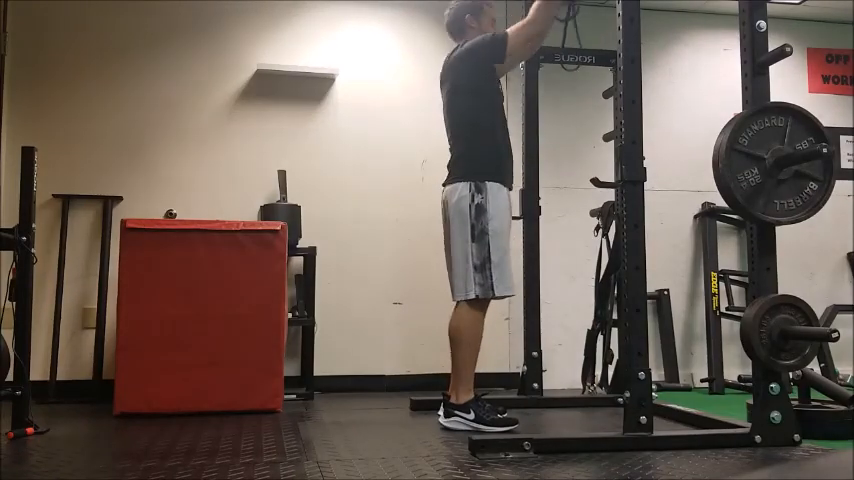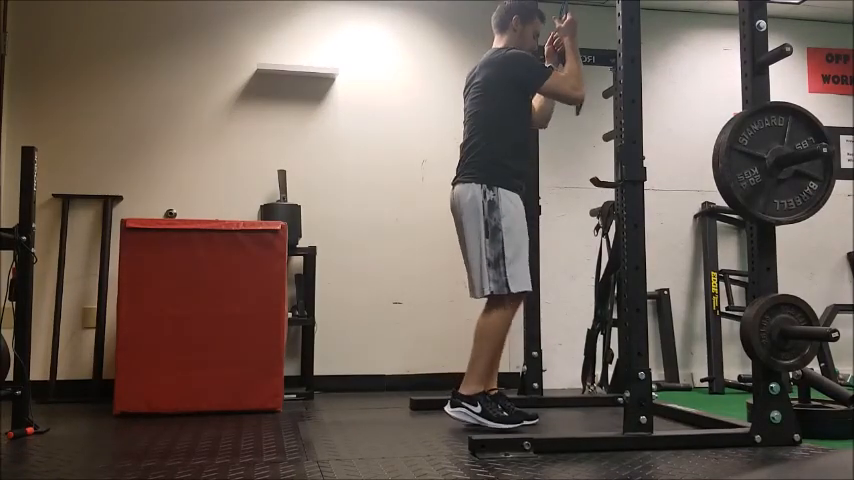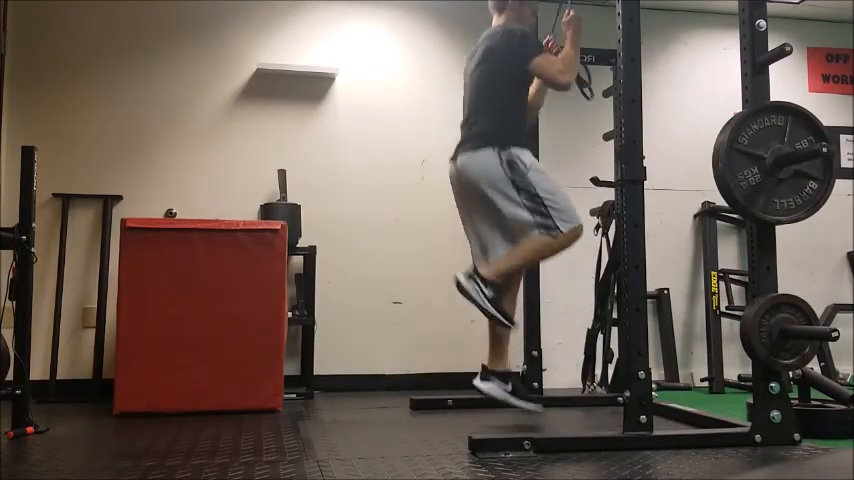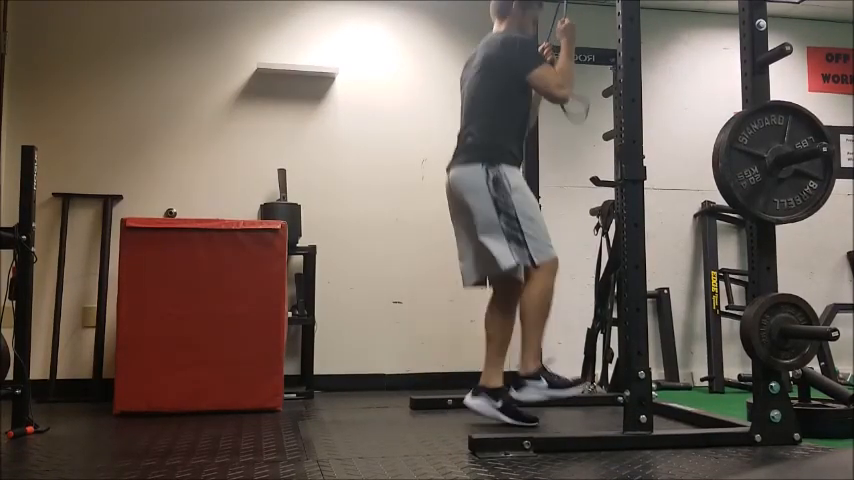
dt=1s
person 1, frame 1
left shoulder: (471, 63)
right shoulder: (473, 53)
left elbow: (526, 45)
left hip: (471, 187)
right hip: (478, 187)
left knee: (472, 296)
right knee: (476, 296)
left ankle: (459, 396)
right ankle: (462, 404)
person 1, frame 2
left shoulder: (489, 69)
right shoulder: (513, 61)
left elbow: (538, 117)
right elbow: (576, 92)
left wrist: (551, 64)
right wrist: (571, 43)
left hip: (480, 189)
right hip: (488, 191)
left knee: (503, 296)
right knee: (506, 294)
left ankle: (485, 393)
right ankle: (469, 394)
person 1, frame 3
left shoulder: (483, 49)
right shoulder: (514, 35)
left elbow: (525, 110)
right elbow: (563, 78)
left wrist: (540, 64)
right wrist: (572, 34)
left hip: (468, 161)
right hip: (495, 155)
left knee: (511, 267)
right knee: (566, 228)
left ankle: (495, 370)
right ankle: (484, 273)
person 1, frame 4
left shoulder: (479, 56)
right shoulder: (513, 50)
right elbow: (560, 91)
left wrist: (537, 69)
right wrist: (566, 45)
left hip: (468, 173)
right hip: (489, 172)
left knee: (513, 281)
right knee: (539, 267)
left ankle: (489, 389)
right ankle: (530, 373)
